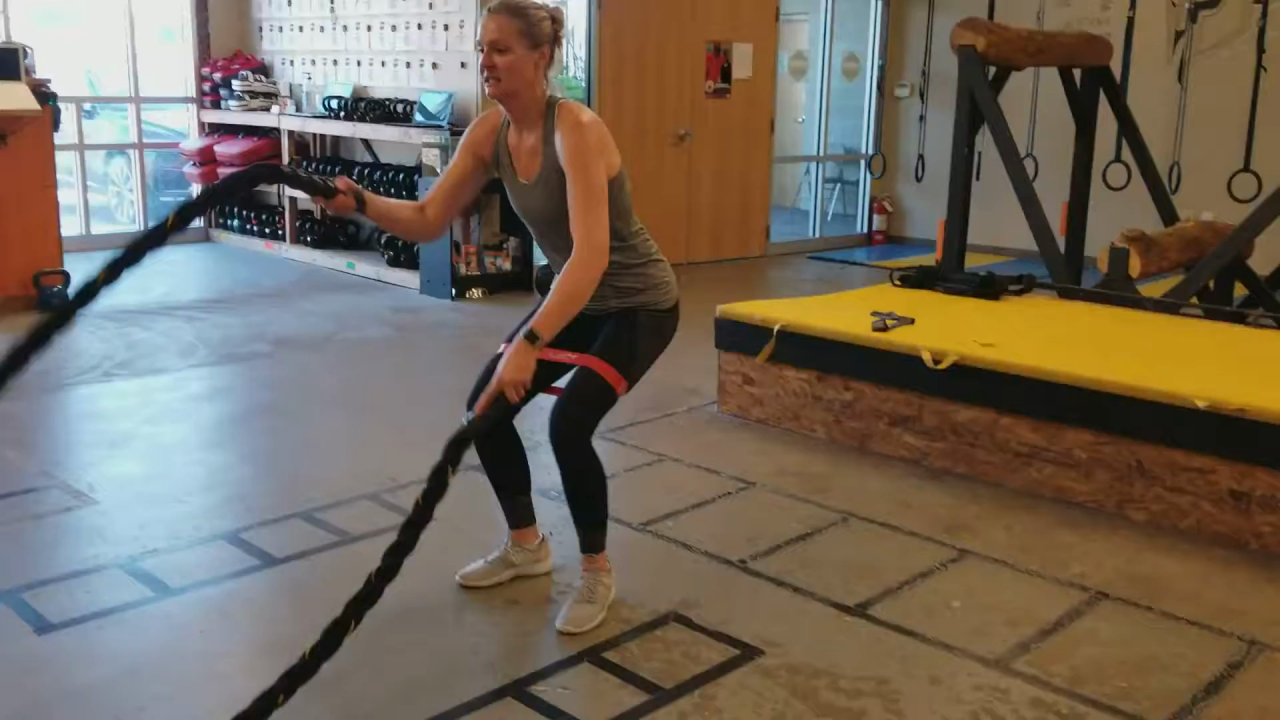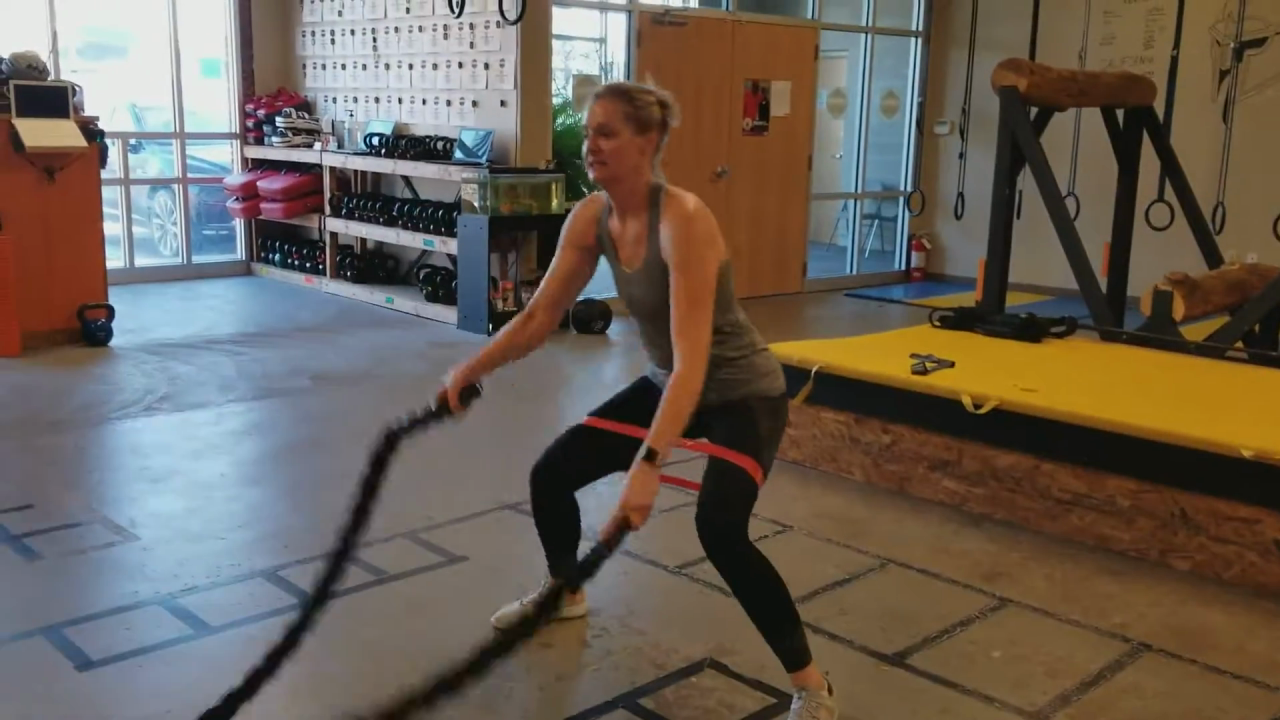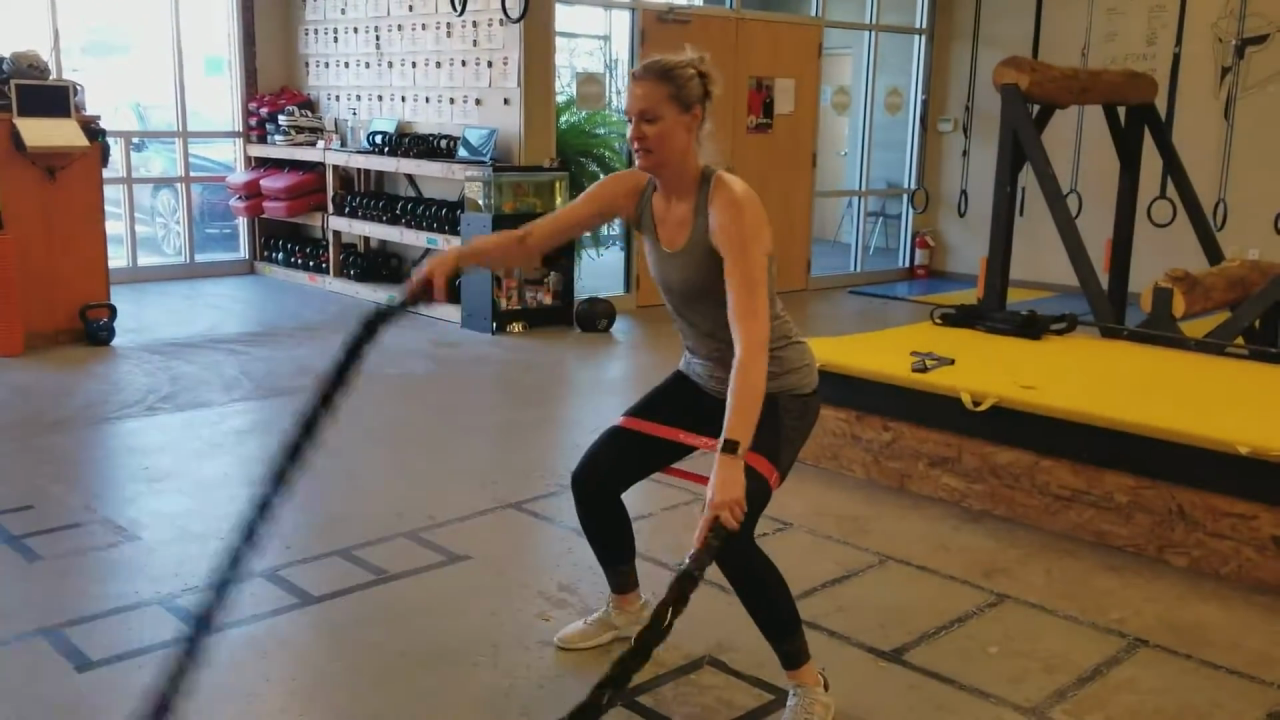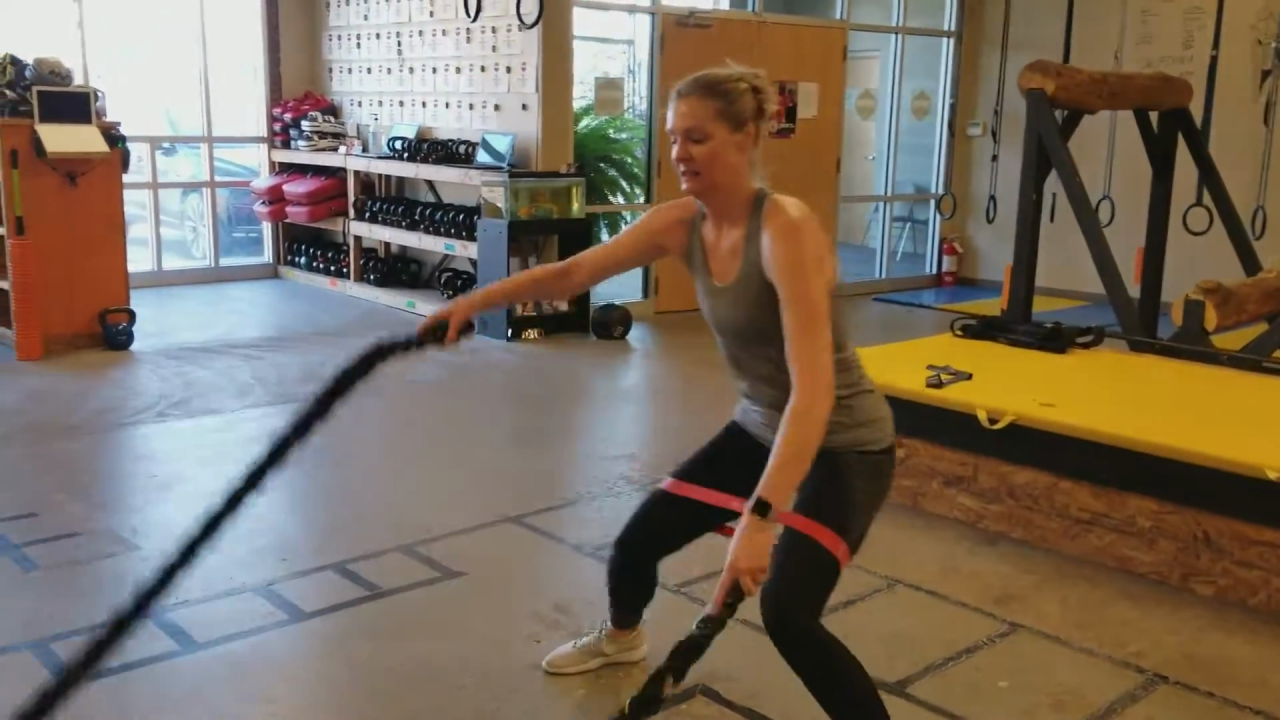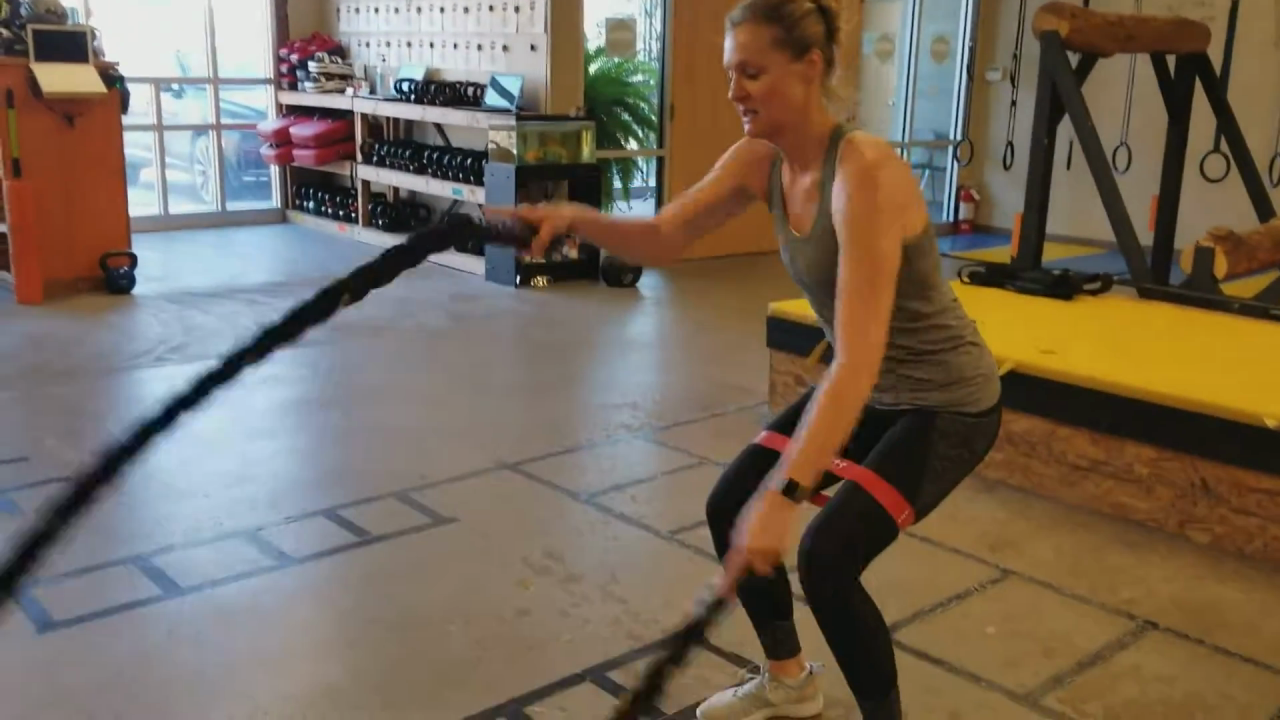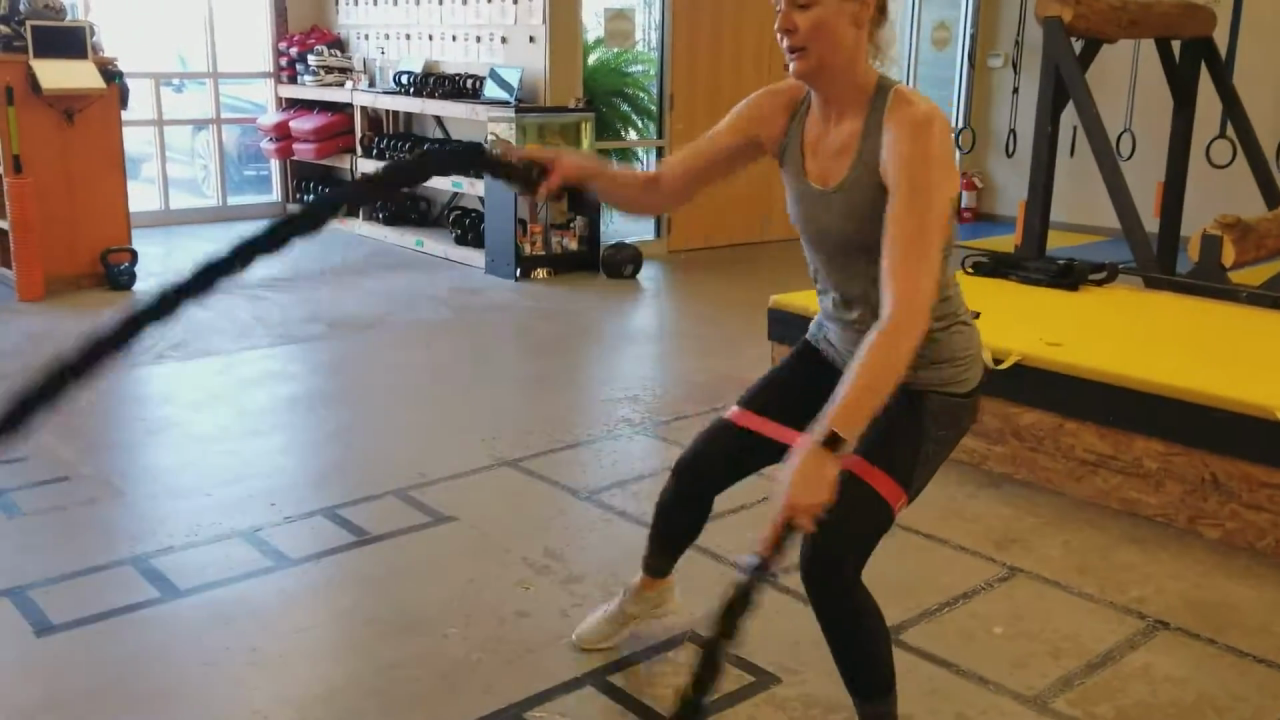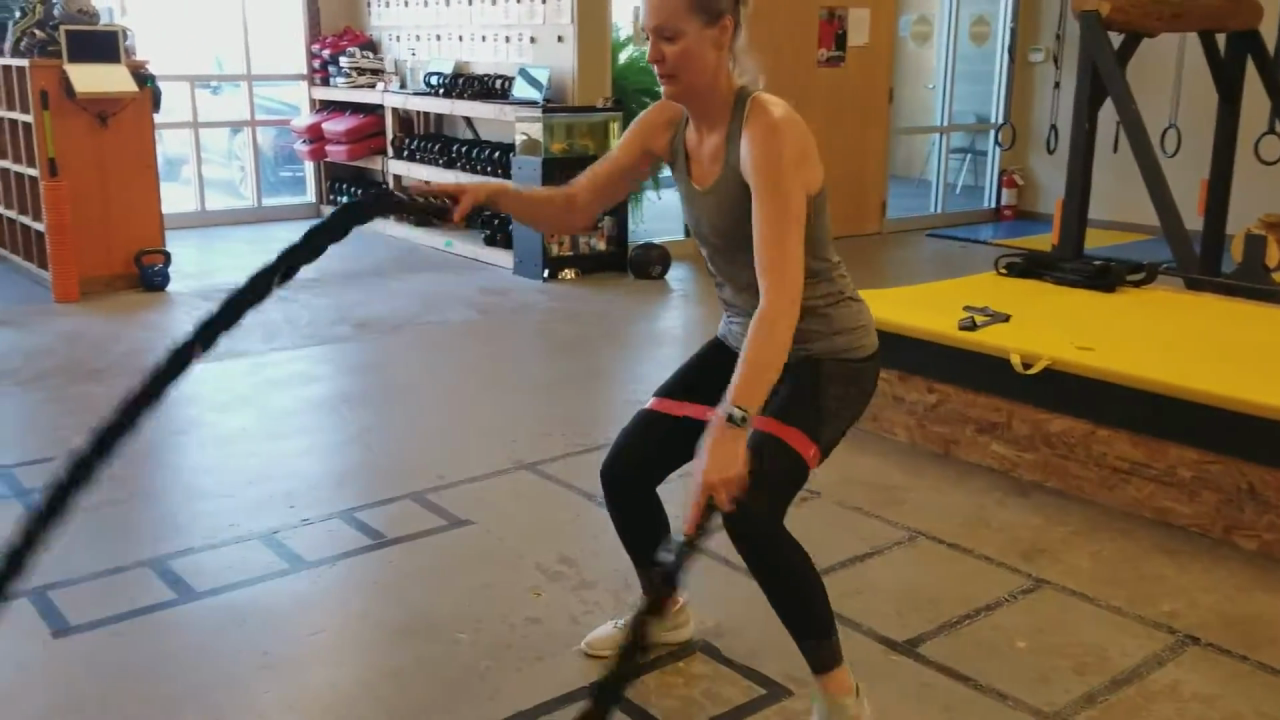
dt=0.7s
person 1, frame 1
left shoulder: (578, 129)
right shoulder: (488, 133)
left elbow: (591, 253)
right elbow: (425, 220)
left wrist: (529, 344)
right wrist: (362, 201)
left hip: (637, 299)
right hip: (573, 295)
left knee: (569, 423)
right knee: (486, 408)
left ankle: (596, 574)
right ankle: (526, 545)
person 1, frame 2
left shoulder: (686, 219)
right shoulder: (591, 217)
left elbow: (693, 359)
right elbow: (537, 317)
left wrist: (648, 464)
right wrist: (469, 371)
left hip: (743, 391)
right hip: (667, 381)
left knee: (720, 528)
right knee: (550, 472)
right ankle: (563, 592)
person 1, frame 3
left shoulder: (732, 203)
right shoulder: (631, 190)
left elbow: (752, 339)
right elbow: (531, 240)
left wrist: (730, 458)
right wrist: (458, 253)
left hip: (778, 386)
right hip: (701, 374)
left knee: (726, 527)
right knee: (592, 478)
right ankle: (627, 607)
person 1, frame 4
left shoulder: (789, 229)
right shoulder: (682, 224)
left elbow: (814, 388)
right elbow: (572, 273)
left wrist: (758, 518)
right wrist: (475, 301)
left hip: (846, 443)
right hip: (761, 426)
left knee: (787, 612)
right knee: (639, 541)
right ankle: (621, 637)
person 1, frame 5
left shoulder: (866, 173)
right shoulder: (757, 159)
left elbow: (859, 360)
right elbow: (660, 241)
left wrist: (779, 497)
right wrist: (581, 219)
left hip: (945, 399)
right hip: (859, 384)
left knee: (825, 558)
right knee: (727, 509)
person 1, frame 6
left shoulder: (913, 127)
right shoulder: (779, 111)
left elbow: (907, 315)
right elbow: (658, 192)
left wrist: (821, 448)
right wrist: (587, 171)
left hip: (926, 375)
right hip: (835, 349)
left knee: (827, 561)
right knee: (698, 469)
right ankle: (650, 590)
person 1, frame 7
left shoulder: (771, 128)
right shoulder: (666, 121)
left elbow: (783, 298)
right elbow: (571, 210)
left wrist: (732, 426)
right wrist: (492, 191)
left hip: (827, 350)
right hip: (740, 339)
left knee: (748, 512)
right knee: (625, 471)
right ankle: (666, 615)
